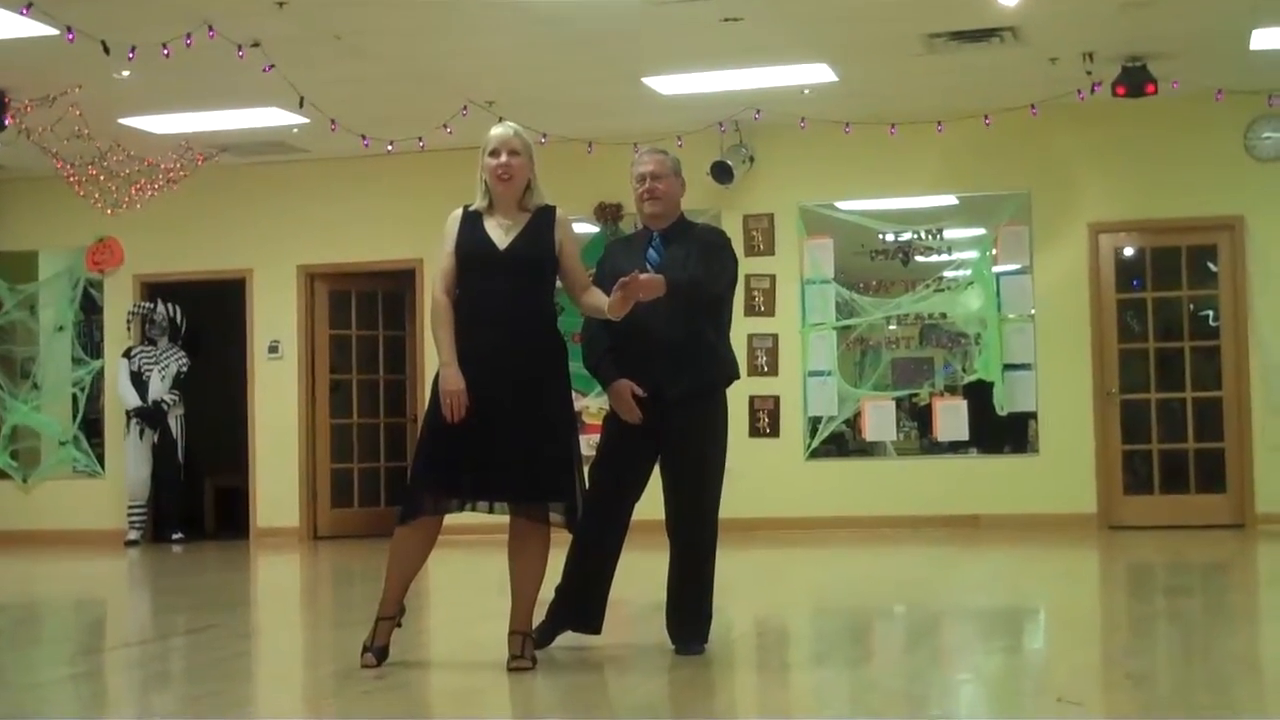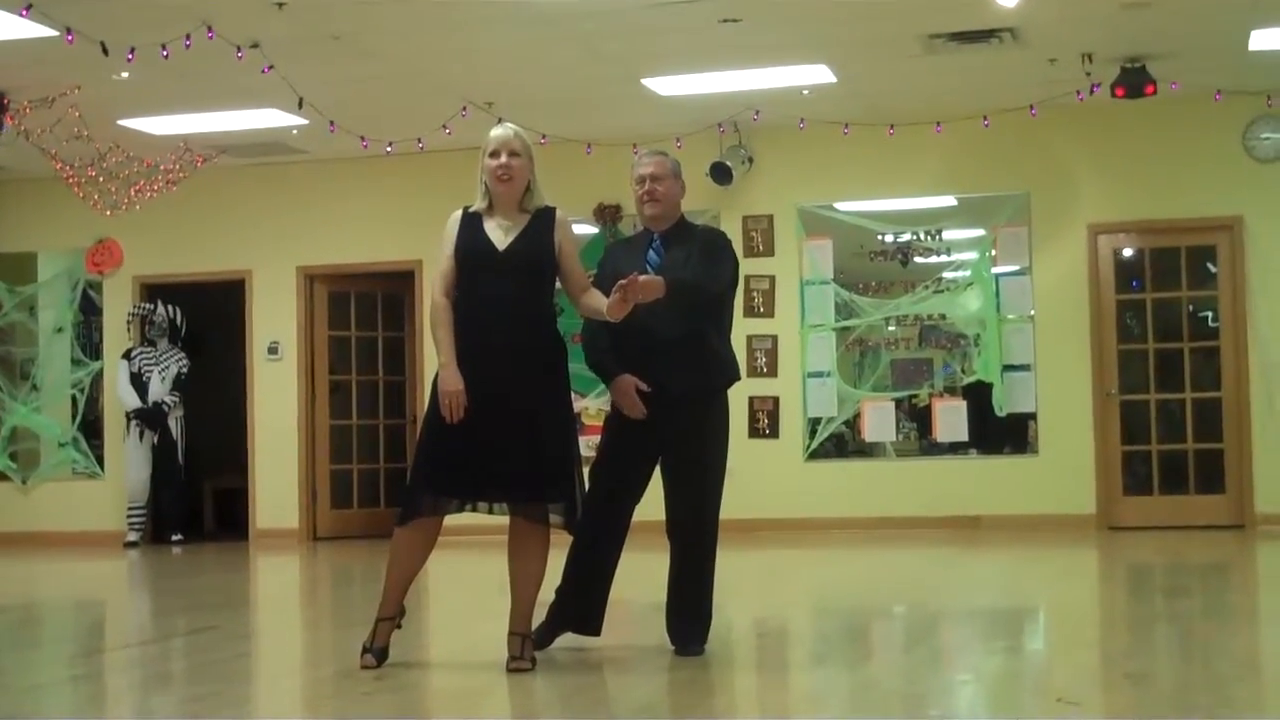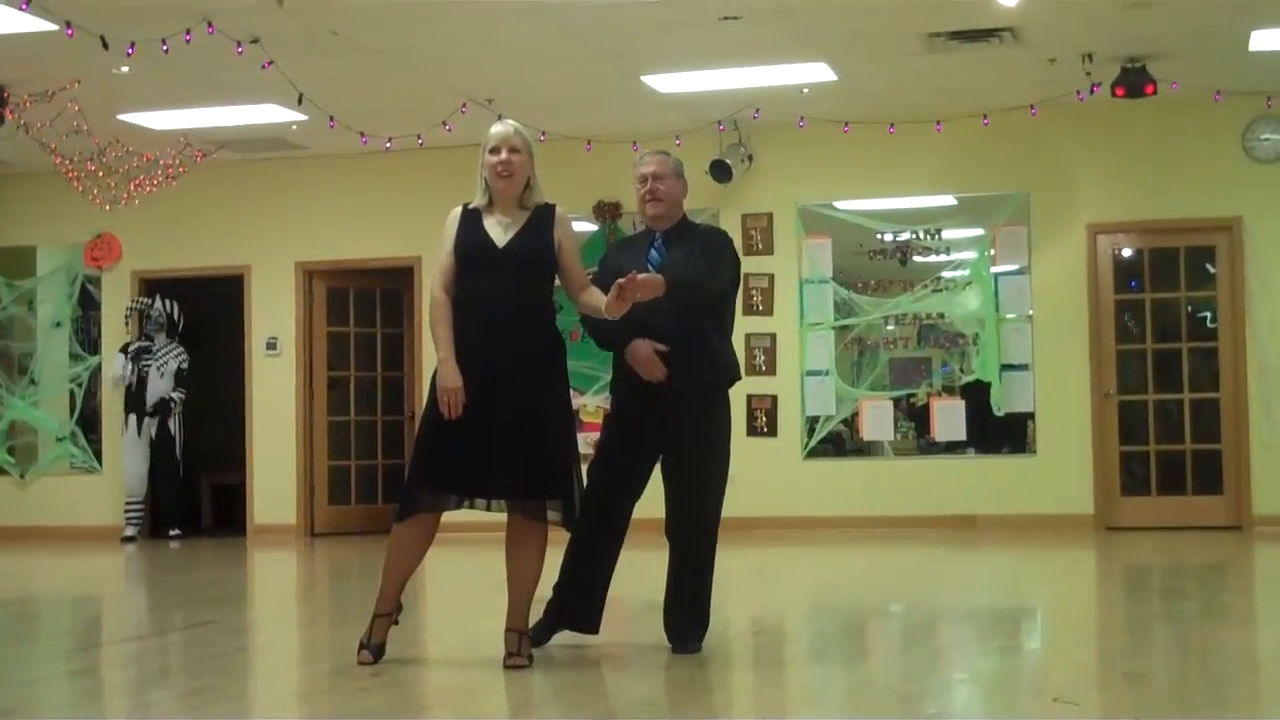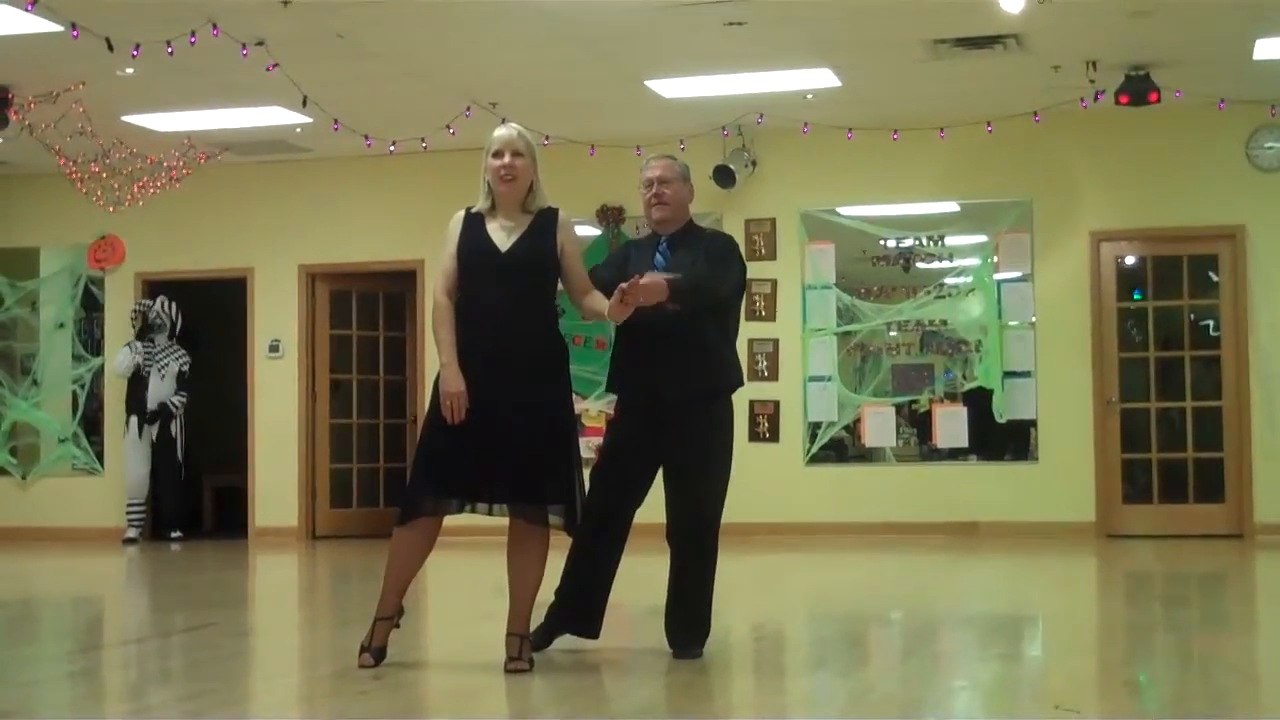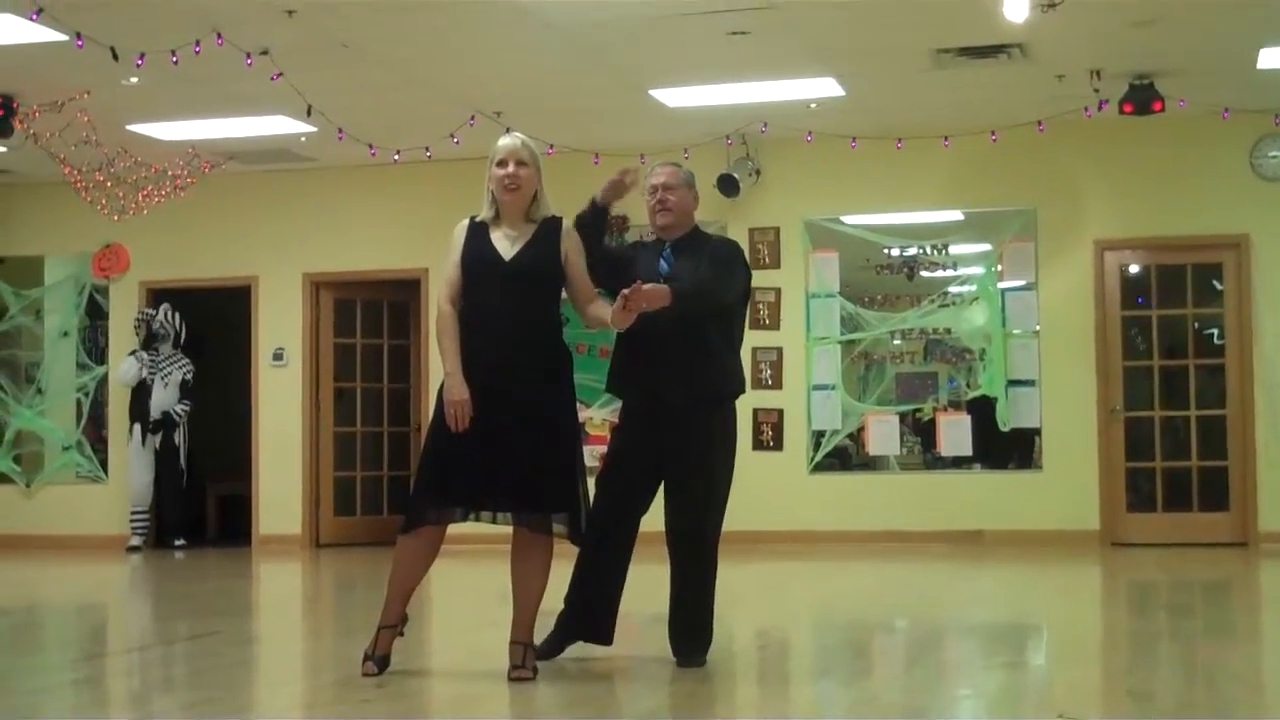
dt=0.4s
person 1, frame 1
left shoulder: (553, 222)
right shoulder: (461, 221)
left elbow: (580, 290)
right elbow: (441, 295)
left wrist: (612, 305)
right wrist: (449, 367)
left hip: (535, 373)
right hip: (469, 372)
left knee: (532, 501)
right knee: (429, 495)
left ankle: (521, 631)
right ankle: (386, 615)
person 1, frame 2
left shoulder: (553, 224)
right shoulder: (461, 223)
left elbow: (581, 292)
right elbow: (441, 297)
left wrist: (612, 307)
right wrist: (448, 368)
left hip: (535, 375)
right hip: (469, 374)
left knee: (531, 503)
right knee: (428, 496)
left ankle: (520, 632)
right ankle: (386, 616)
person 1, frame 3
left shoulder: (552, 221)
right shoulder: (460, 219)
left elbow: (579, 290)
right elbow: (441, 293)
left wrist: (611, 304)
right wrist: (446, 365)
left hip: (534, 372)
right hip: (467, 370)
left knee: (530, 499)
right knee: (426, 492)
left ankle: (517, 628)
right ankle: (384, 612)
person 1, frame 4
left shoulder: (555, 224)
right shoulder: (462, 223)
left elbow: (582, 293)
right elbow: (442, 298)
left wrist: (611, 309)
right wrist: (449, 369)
left hip: (536, 378)
right hip: (468, 375)
left knee: (531, 505)
right knee: (428, 497)
left ankle: (517, 633)
right ankle: (385, 617)
person 1, frame 5
left shoulder: (560, 234)
right shoulder: (467, 232)
left elbow: (586, 304)
right elbow: (447, 307)
left wrist: (615, 316)
right wrist: (453, 378)
left hip: (541, 386)
right hip: (472, 384)
left knee: (535, 513)
right knee: (432, 505)
left ankle: (521, 642)
right ankle: (388, 625)
person 2, frame 1
left shoulder: (710, 243)
right shoulder: (616, 254)
left elbow: (712, 291)
right elbow: (594, 323)
left wrist: (664, 285)
right wrist: (610, 378)
left hip: (696, 397)
right hip: (631, 396)
left knee: (693, 517)
right knee: (602, 508)
left ankle: (690, 628)
right ankle: (568, 612)
person 2, frame 2
left shoulder: (711, 244)
right shoulder: (617, 255)
left elbow: (711, 290)
right elbow: (594, 322)
left wrist: (664, 287)
right wrist: (613, 375)
left hip: (697, 399)
right hip: (632, 397)
left knee: (693, 518)
right knee: (603, 508)
left ankle: (689, 629)
right ankle: (569, 613)
person 2, frame 3
left shoulder: (712, 243)
right shoulder: (619, 253)
left elbow: (710, 287)
right elbow: (593, 313)
left wrist: (662, 285)
right wrist: (628, 344)
left hip: (698, 397)
right hip: (635, 395)
left knee: (693, 517)
right knee: (601, 505)
left ankle: (686, 627)
right ankle: (567, 610)
person 2, frame 4
left shoulder: (719, 248)
right shoulder: (629, 254)
left elbow: (713, 290)
right elbow: (591, 291)
left wrist: (665, 290)
right wrist: (643, 287)
left hip: (701, 401)
right hip: (638, 401)
left knee: (694, 522)
right knee: (603, 509)
left ankle: (688, 632)
right ankle: (568, 614)
person 2, frame 5
left shoulder: (723, 253)
right shoulder: (633, 257)
left elbow: (717, 294)
right elbow: (579, 261)
left wrist: (668, 295)
right wrist: (602, 205)
left hip: (703, 408)
right hip: (642, 407)
left knee: (694, 529)
right knee: (609, 517)
left ankle: (691, 640)
right ankle: (577, 622)
person 3, frame 1
left shoulder: (179, 356)
right shoulder: (131, 354)
left elbow: (178, 389)
right elbow: (124, 385)
left wrist: (160, 408)
right wrist: (140, 409)
left hip: (169, 420)
right hip: (138, 421)
left knee: (170, 474)
right knee: (137, 474)
left ankle: (174, 527)
right ankle: (135, 528)
person 3, frame 2
left shoulder: (179, 358)
right shoulder: (132, 355)
left elbow: (179, 390)
right elbow: (123, 386)
left wrist: (160, 410)
right wrist: (139, 411)
left hip: (169, 422)
right hip: (138, 422)
left knee: (171, 476)
right knee: (137, 476)
left ankle: (173, 529)
right ankle: (134, 529)
person 3, frame 3
left shoulder: (178, 352)
right shoulder: (130, 348)
left elbow: (183, 387)
right elbow: (116, 377)
left wrist: (168, 403)
right wrist: (132, 362)
left hip: (167, 418)
right hip: (136, 417)
left knee: (169, 471)
right knee: (135, 471)
left ankle: (172, 524)
right ankle: (132, 524)
person 3, frame 4
left shoulder: (180, 355)
right shoulder: (134, 348)
left elbow: (184, 391)
right elbow: (121, 369)
left wrist: (167, 408)
right wrist: (138, 340)
left hip: (169, 420)
right hip: (138, 419)
left knee: (170, 473)
right knee: (137, 472)
left ankle: (172, 525)
right ankle: (134, 525)
person 3, frame 5
left shoulder: (184, 363)
right shoulder: (138, 357)
left elbow: (187, 399)
right elbow: (126, 378)
left wrist: (170, 418)
right wrist: (144, 350)
left hip: (172, 428)
right hip: (142, 427)
left knee: (173, 481)
right knee: (140, 481)
left ankle: (175, 534)
right ankle: (137, 533)
